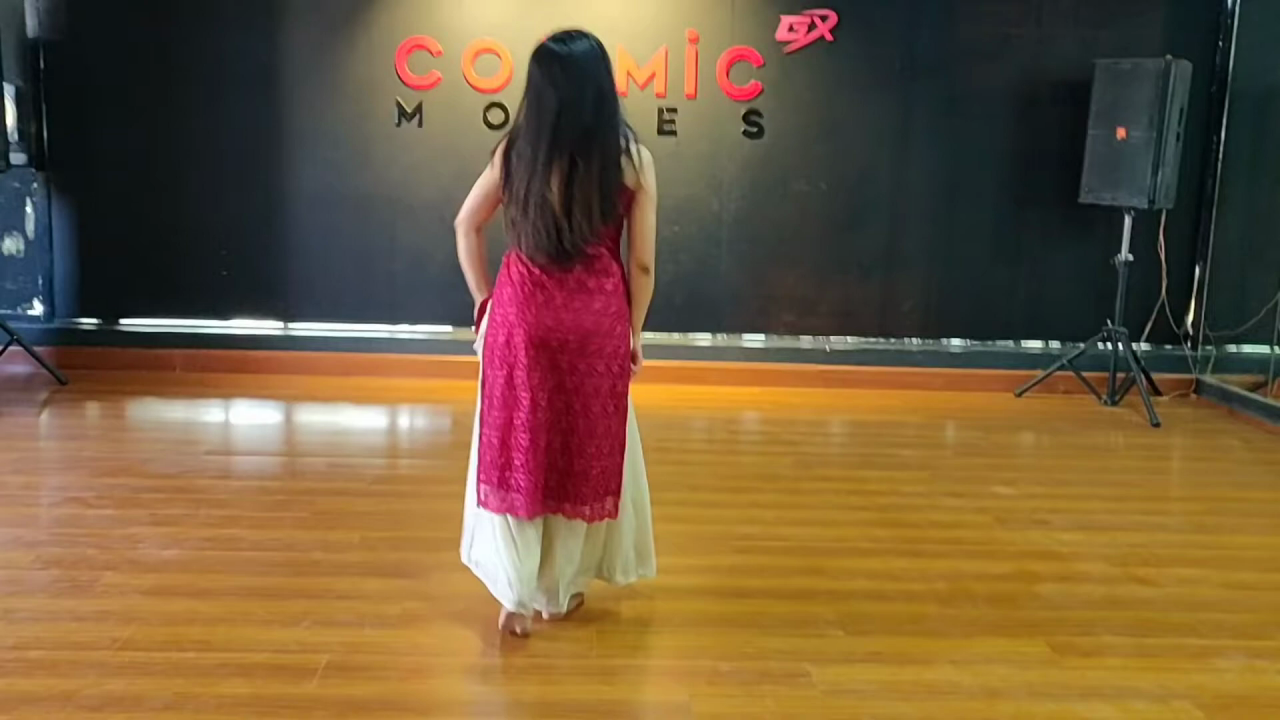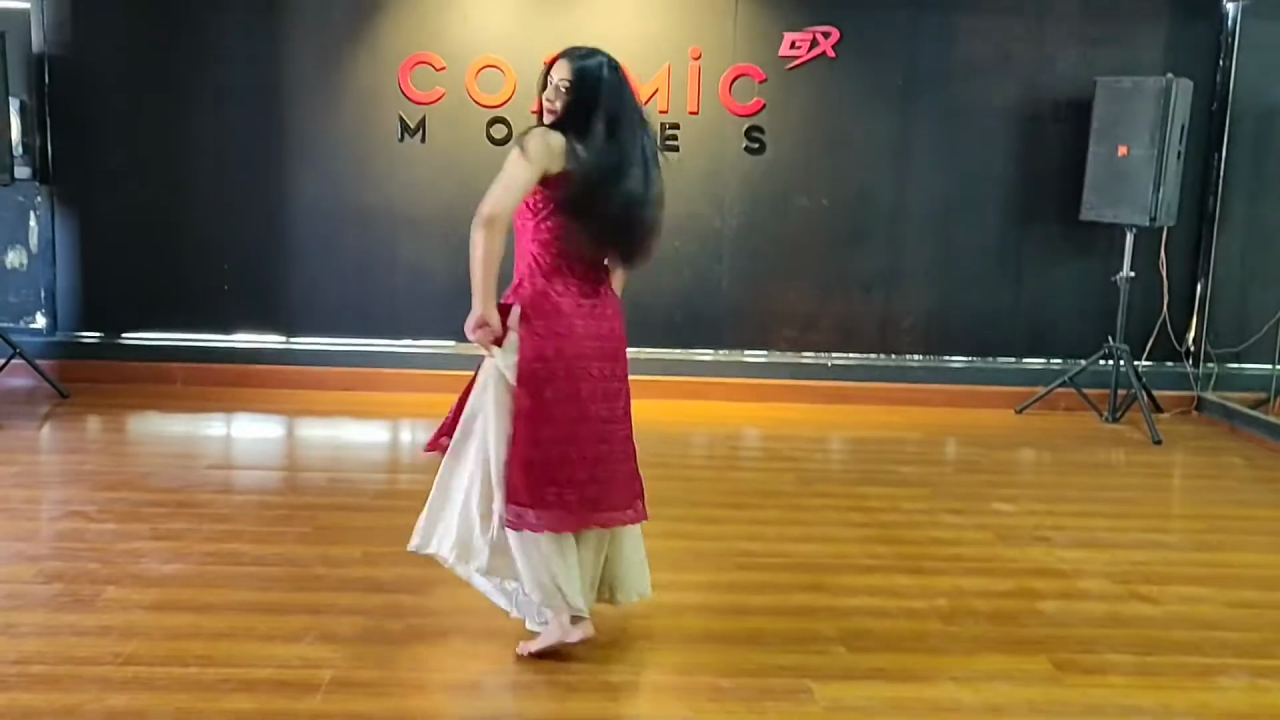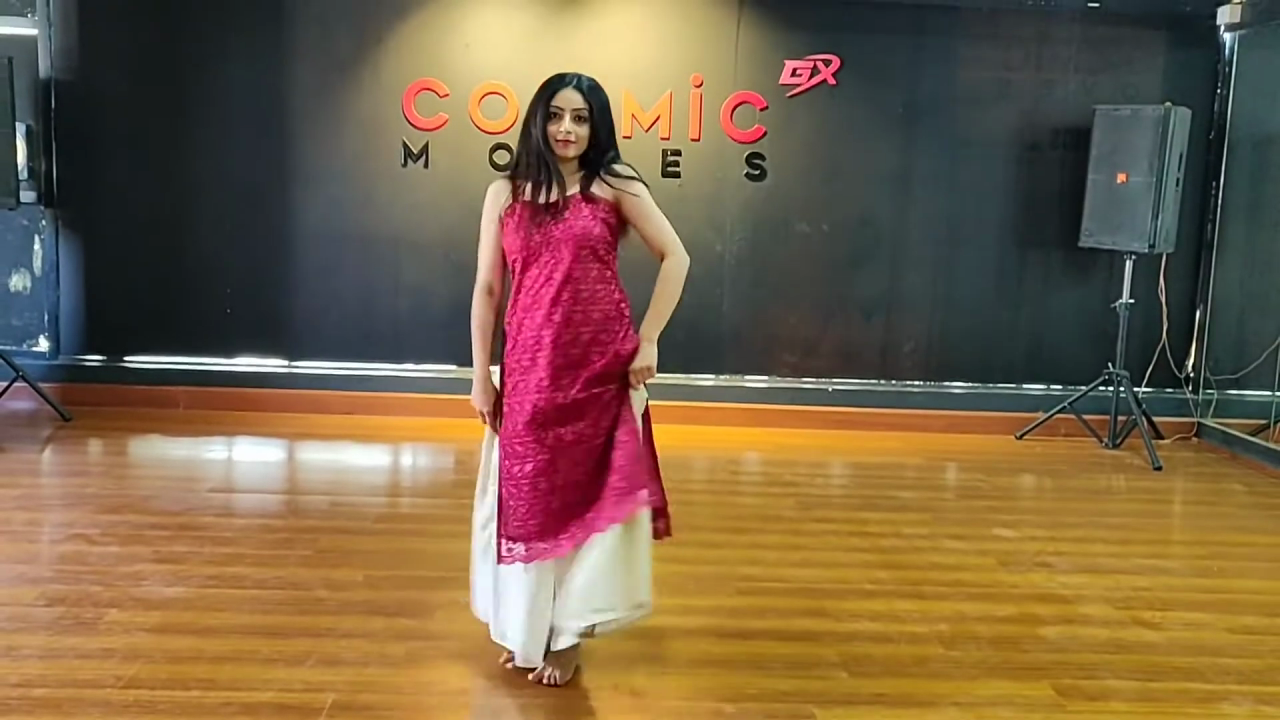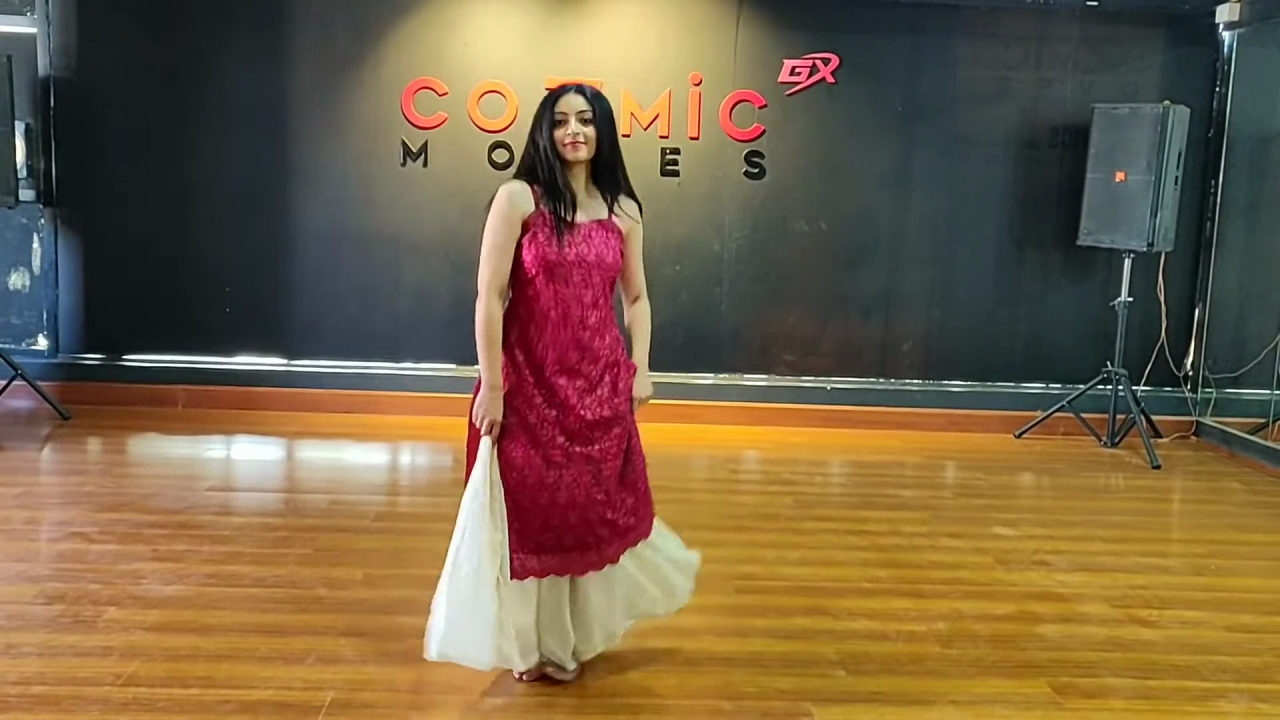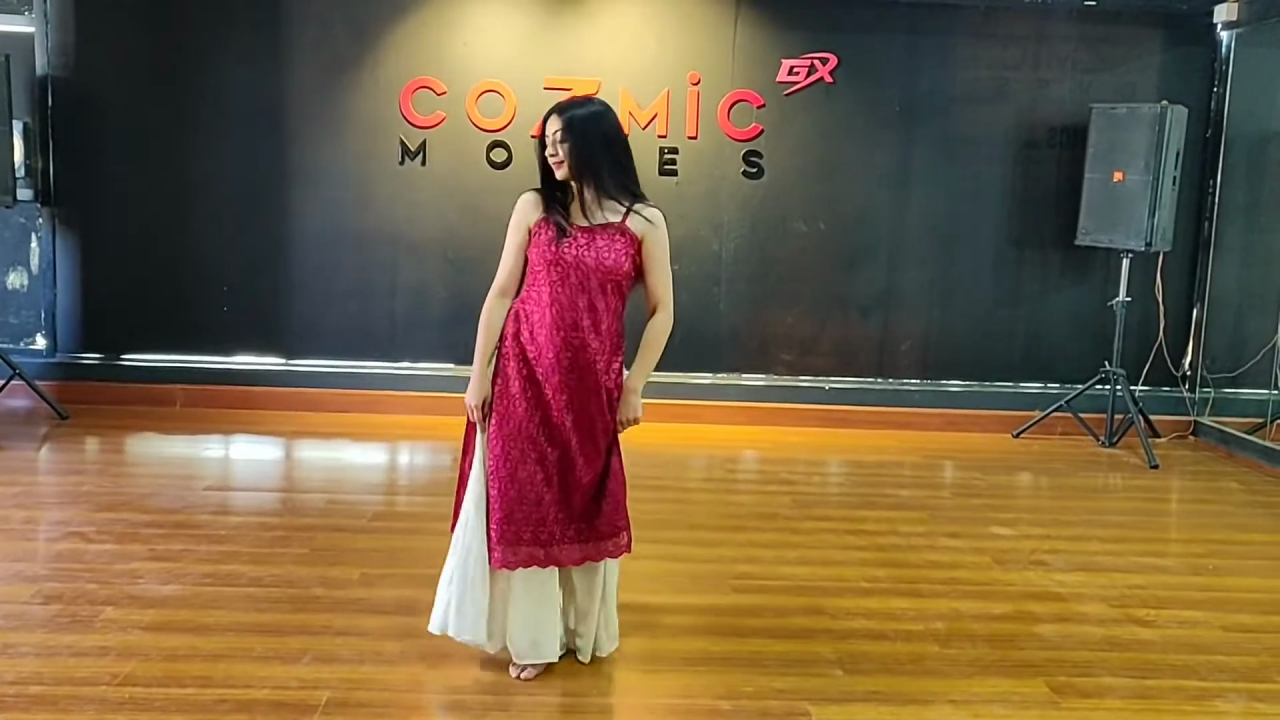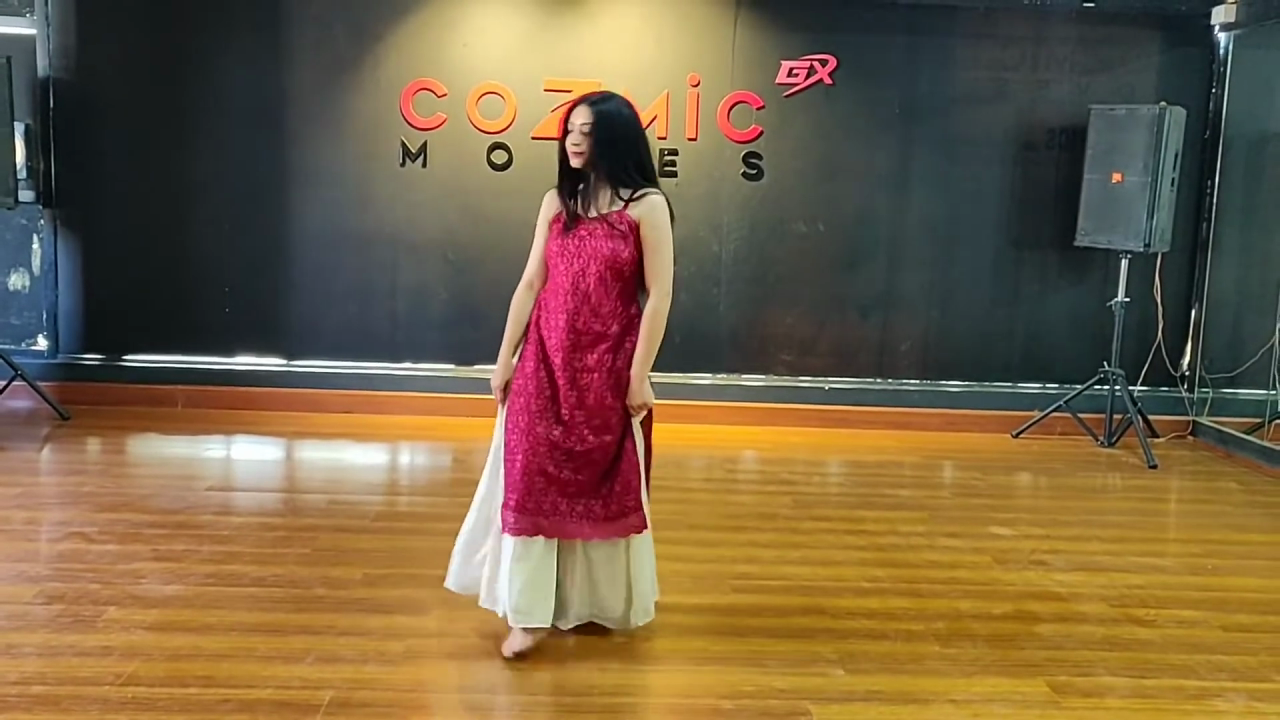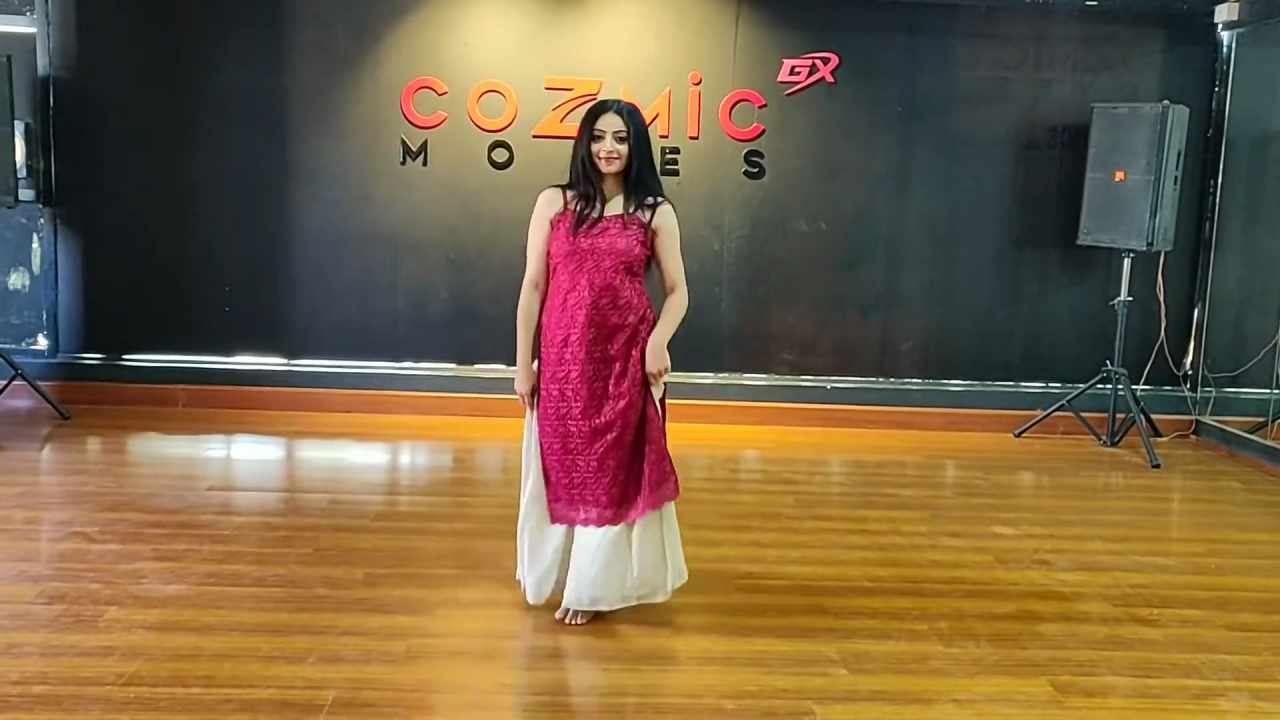
dt=0.5s
person 1, frame 1
left shoulder: (518, 147)
right shoulder: (631, 156)
left elbow: (466, 226)
right elbow: (641, 261)
left wrist: (484, 301)
right wrist: (632, 330)
left hip: (521, 317)
right hip: (598, 324)
left knee: (517, 454)
right knee: (587, 455)
left ankle: (518, 595)
right ankle: (560, 589)
person 1, frame 2
left shoulder: (544, 146)
right shoulder: (625, 166)
left elbow: (490, 219)
left wrist: (483, 303)
left hip: (544, 325)
right hip: (600, 329)
left knee: (529, 467)
right knee: (586, 469)
left ankle: (563, 611)
right ankle: (572, 598)
person 1, frame 3
left shoulder: (615, 184)
right shoulder: (505, 193)
left elbow: (677, 258)
right elbow: (487, 290)
left wrist: (648, 339)
right wrist: (482, 373)
left hip: (603, 364)
right hip: (531, 369)
left knee: (596, 494)
right knee: (530, 498)
left ankle: (570, 632)
right ankle: (532, 631)
person 1, frame 4
left shoulder: (623, 211)
right shoulder: (517, 198)
left elbow: (636, 297)
right elbow: (489, 296)
left wrist: (640, 367)
right wrist: (491, 386)
left hip: (601, 385)
right hip: (530, 381)
left knee: (598, 508)
right knee: (532, 511)
left ankle: (574, 635)
right ankle: (537, 642)
person 1, frame 5
left shoulder: (643, 220)
right shoulder: (534, 207)
left elbow: (662, 311)
right elbow: (501, 293)
left wrist: (634, 389)
right wrist: (480, 374)
left hip: (594, 384)
right hip: (524, 377)
left knee: (589, 508)
right knee: (523, 506)
left ankle: (584, 626)
right ankle: (533, 640)
person 1, frame 6
left shoulder: (647, 206)
right shoulder: (557, 201)
left elbow: (659, 297)
right elbow: (531, 283)
left wrist: (639, 376)
right wrist: (506, 357)
left hip: (608, 365)
right hip: (546, 362)
left knee: (604, 487)
right knee: (533, 482)
left ankle: (601, 602)
right ankle: (529, 613)
person 1, frame 7
left shoulder: (655, 212)
right shoulder: (554, 203)
left elbow: (676, 291)
right elbow: (532, 285)
left wrist: (658, 342)
right wrist: (524, 361)
left hip: (626, 359)
right hip: (563, 356)
left knee: (615, 471)
right knee: (563, 468)
left ankle: (591, 587)
right ankle: (564, 573)
